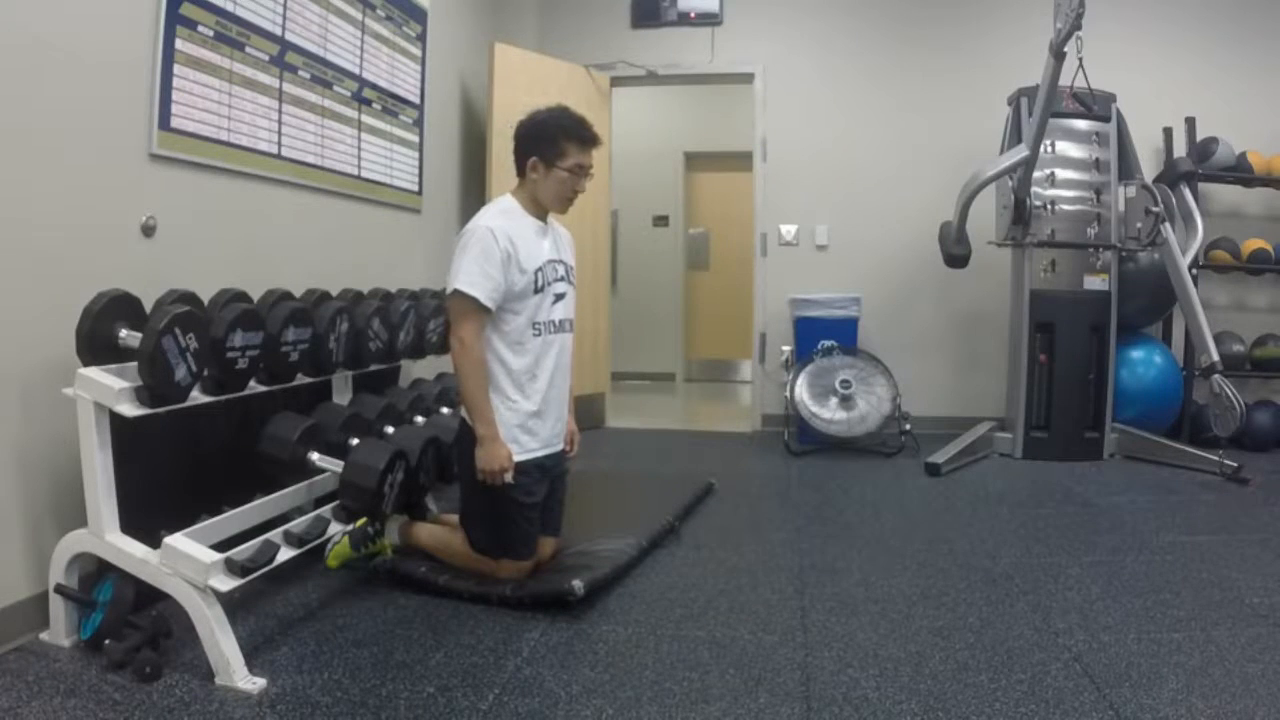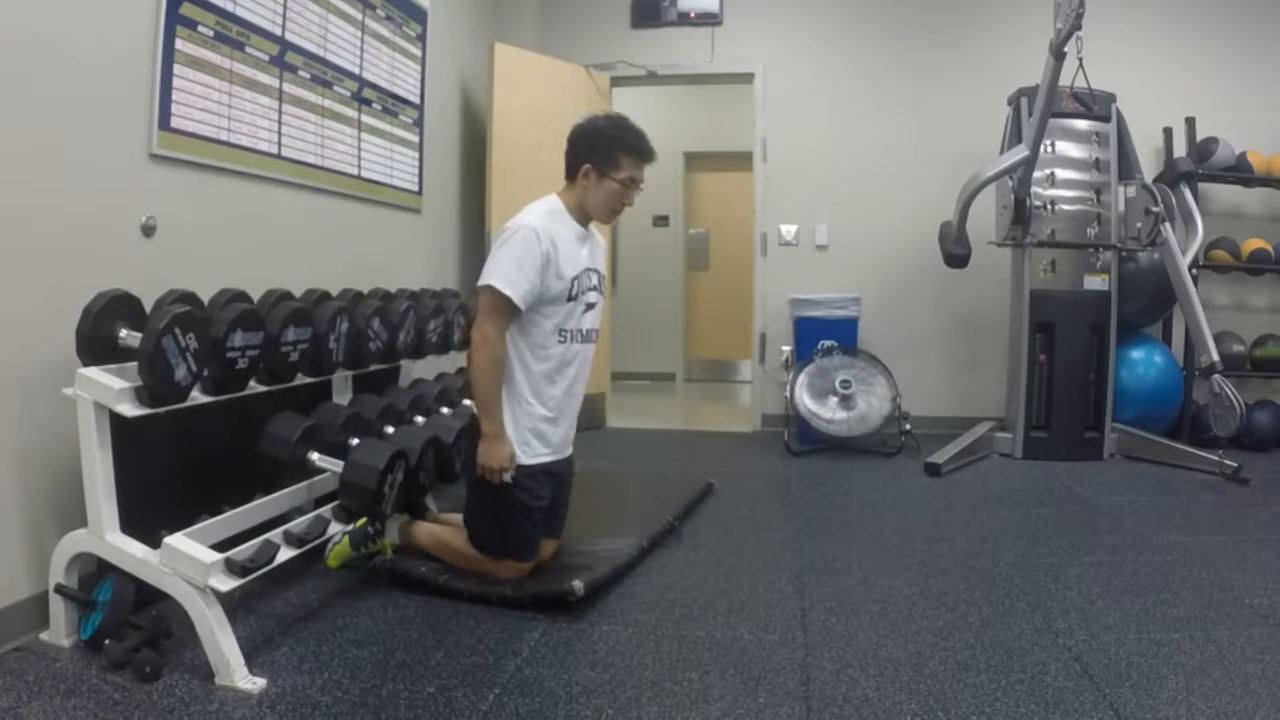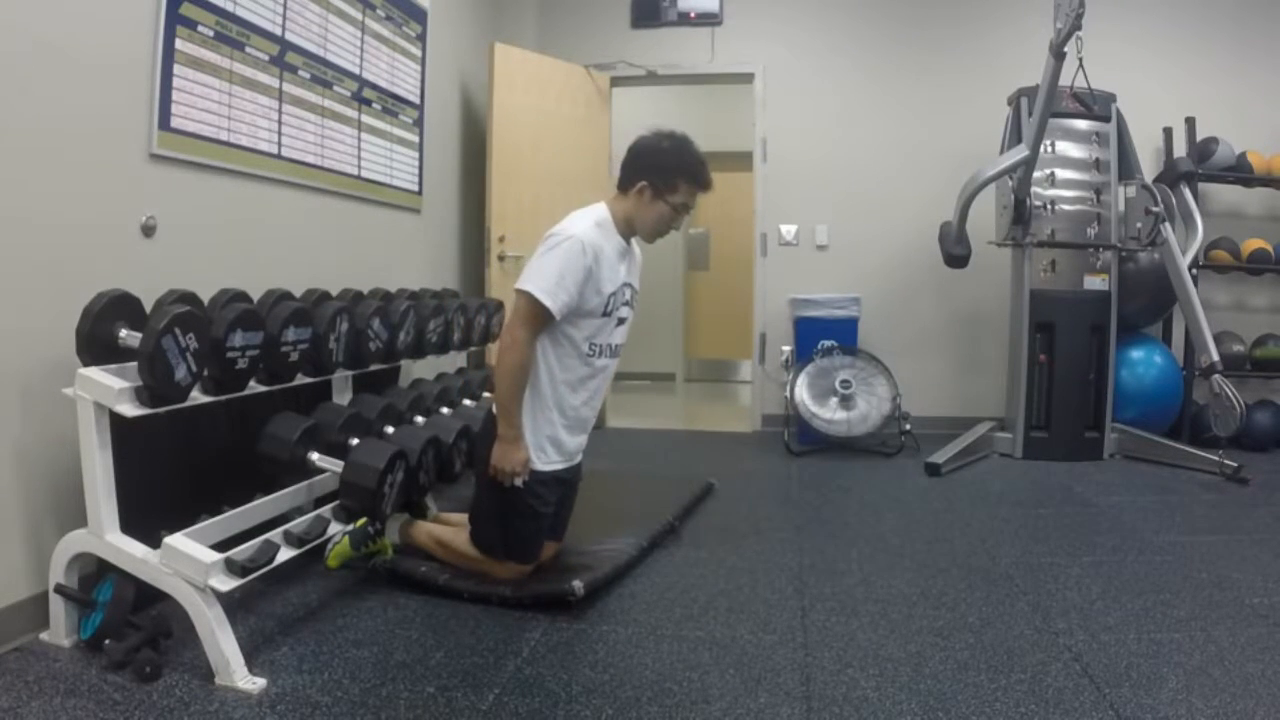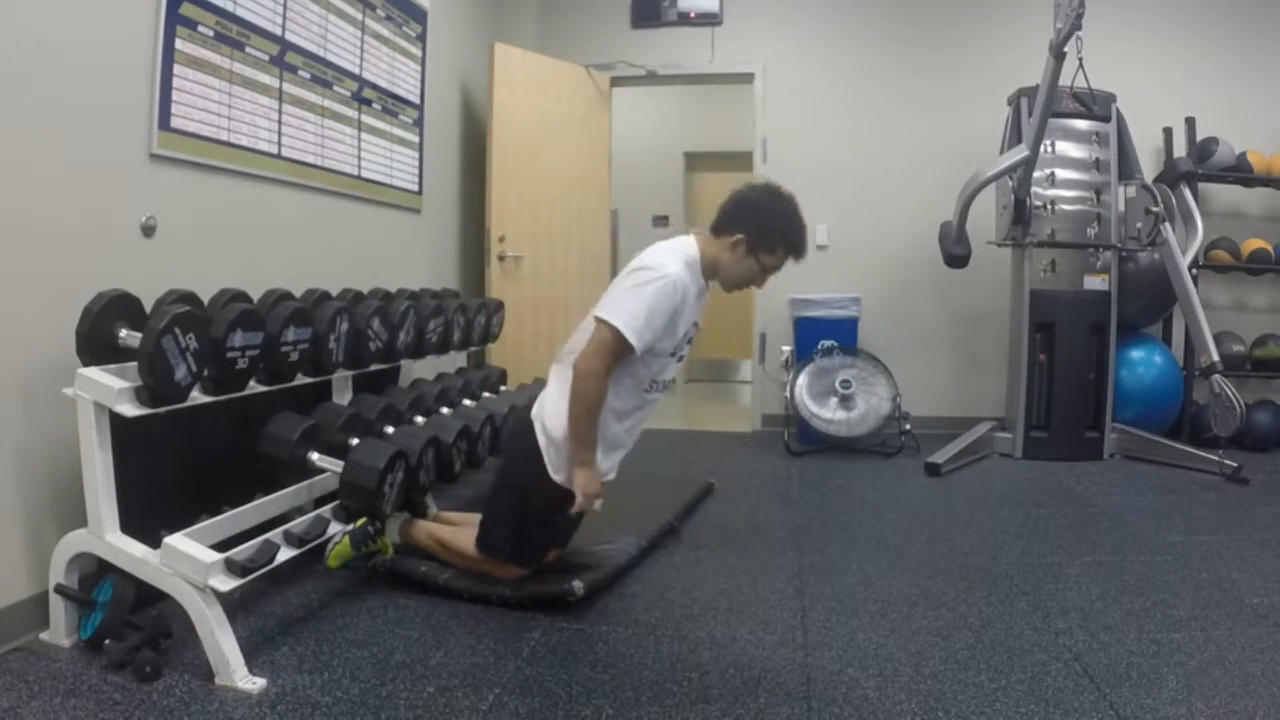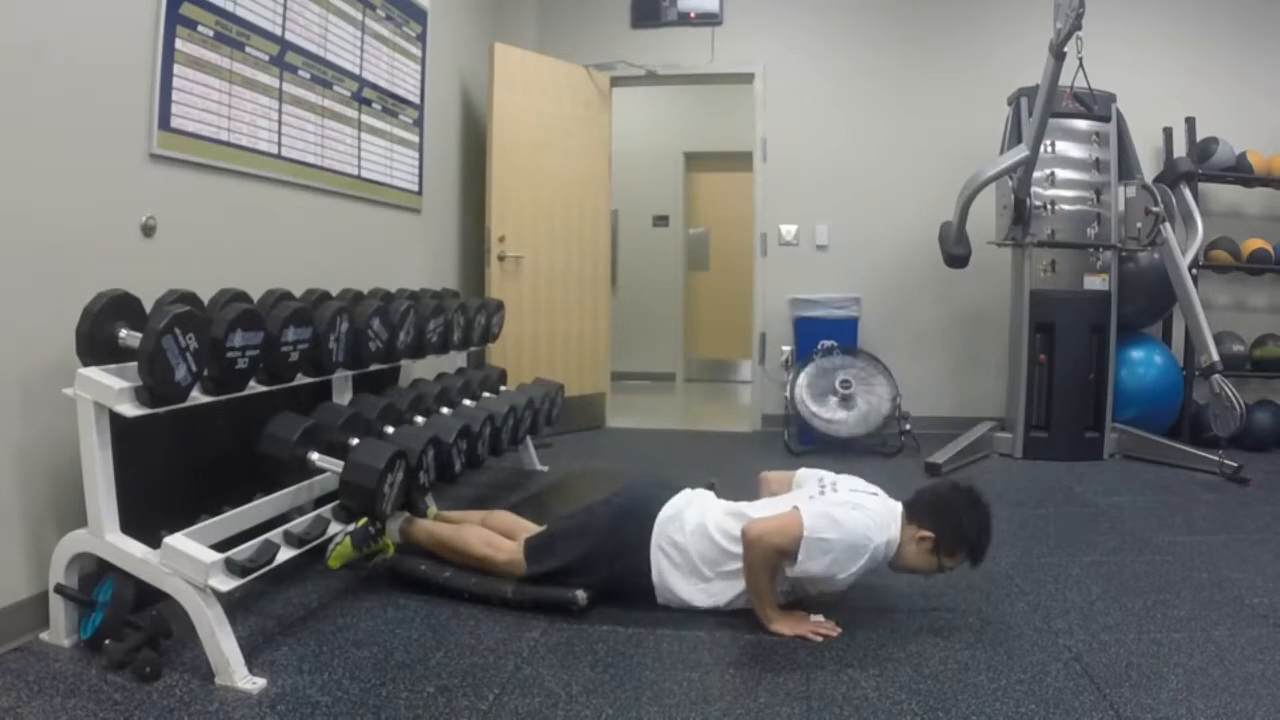
dt=1s
person 1, frame 1
left shoulder: (559, 236)
right shoulder: (492, 232)
right elbow: (465, 338)
left wrist: (567, 413)
right wrist: (488, 436)
left hip: (547, 435)
right hip: (506, 439)
left knee: (540, 551)
right knee: (509, 565)
left ankle: (423, 518)
right ankle: (393, 531)
person 1, frame 2
left shoulder: (592, 241)
right shoulder: (533, 232)
right elbow: (487, 334)
right wrist: (493, 434)
left hip: (555, 439)
right hip: (516, 441)
left knee: (541, 551)
right knee: (510, 564)
left ankle: (419, 516)
right ankle: (395, 530)
person 1, frame 3
left shoulder: (628, 250)
right shoulder: (579, 241)
right elbow: (517, 338)
right wrist: (509, 437)
left hip: (566, 443)
right hip: (529, 444)
left knee: (540, 553)
right knee: (509, 564)
left ankle: (421, 517)
right ankle: (395, 529)
person 1, frame 4
left shoulder: (692, 275)
right shoulder: (666, 276)
right elbow: (590, 366)
right wrist: (584, 465)
left hip: (580, 453)
right hip: (555, 450)
left knee: (541, 553)
right knee: (507, 565)
left ankle: (422, 517)
right ankle: (397, 531)
person 1, frame 5
left shoulder: (866, 497)
right shoulder: (867, 532)
left elbow: (771, 481)
right elbow: (761, 536)
left wrist: (794, 571)
right wrist: (773, 614)
left hip: (665, 514)
right hip: (648, 547)
left knee: (530, 536)
right knee: (513, 559)
left ankle: (413, 512)
right ankle: (395, 530)
